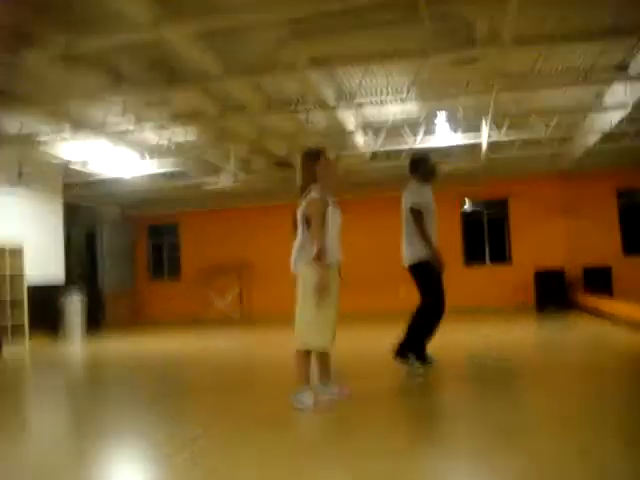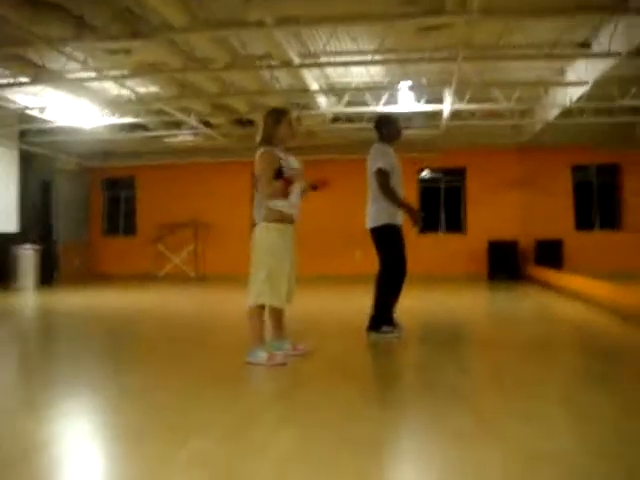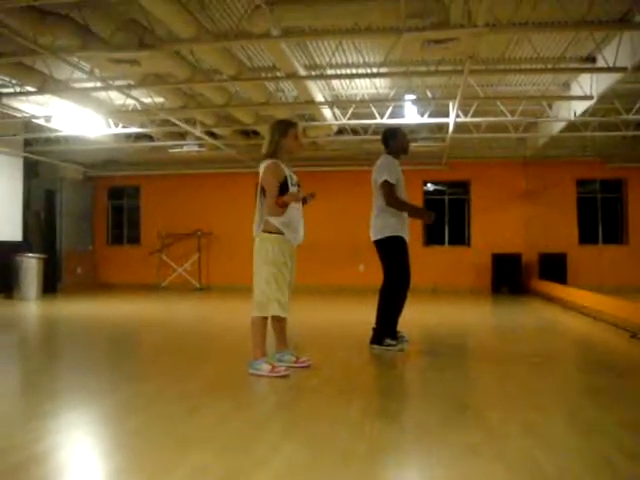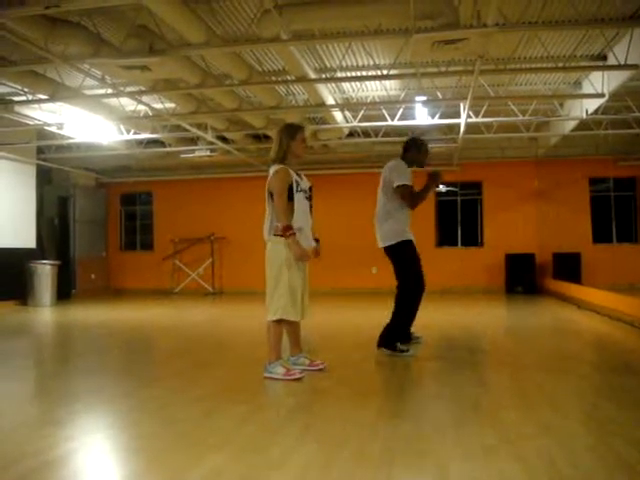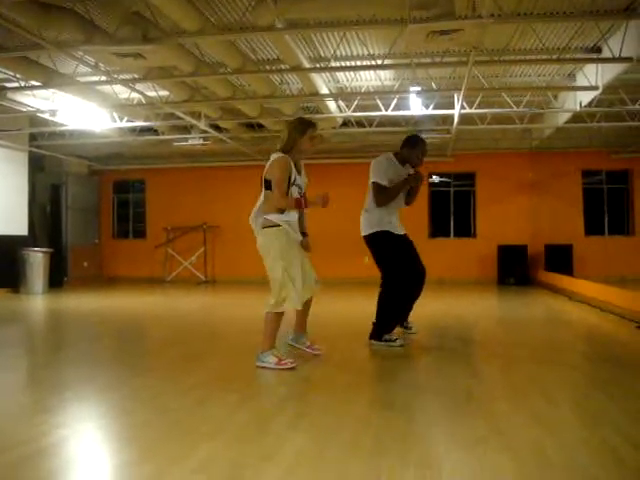
dt=1s
person 1, frame 1
left shoulder: (322, 198)
right shoulder: (316, 199)
right elbow: (316, 238)
left wrist: (333, 271)
right wrist: (322, 273)
left hip: (326, 271)
right hip: (316, 271)
left knee: (323, 330)
right knee: (310, 329)
left ankle: (325, 383)
right ankle: (303, 390)
person 1, frame 2
left shoulder: (283, 157)
right shoulder: (266, 154)
right elbow: (268, 190)
left wrist: (311, 186)
right wrist: (295, 178)
left hip: (286, 229)
right hip: (270, 229)
left knee: (280, 287)
right knee: (263, 286)
left ankle: (280, 340)
right ankle: (257, 349)
person 1, frame 3
left shoulder: (284, 169)
right shoulder: (272, 167)
right elbow: (271, 205)
left wrist: (303, 200)
right wrist: (286, 200)
left hip: (285, 241)
right hip: (271, 240)
left knee: (280, 299)
right knee: (266, 298)
left ankle: (282, 352)
right ankle: (258, 359)
person 1, frame 4
left shoulder: (297, 175)
right shoulder: (280, 173)
right elbow: (281, 214)
left wrist: (312, 241)
right wrist: (293, 243)
left hip: (298, 245)
right hip: (284, 245)
left knee: (295, 303)
right knee: (281, 302)
left ankle: (296, 355)
right ankle: (273, 363)
person 1, frame 5
left shoulder: (298, 165)
right shoulder: (281, 161)
right elbow: (280, 202)
left wrist: (303, 234)
right wrist: (312, 202)
left hip: (289, 233)
right hip: (274, 233)
left knee: (306, 286)
right knee: (284, 293)
left ankle: (299, 335)
right ankle: (266, 353)
person 2, frame 1
left shoulder: (423, 190)
right shoulder: (416, 190)
right elbow: (418, 222)
left wrist: (433, 252)
right wrist: (433, 251)
left hip: (426, 257)
right hip: (420, 256)
left knee: (435, 304)
right knee: (434, 303)
left ankle: (415, 350)
right ankle: (408, 348)
person 2, frame 2
left shoulder: (386, 152)
right shoulder: (381, 151)
right elbow: (384, 187)
left wrist: (406, 210)
right wrist: (408, 209)
left hip: (389, 220)
right hip: (384, 220)
left knee: (396, 269)
right knee: (391, 269)
left ankle: (384, 319)
right ankle: (378, 323)
person 2, frame 3
left shoulder: (391, 165)
right shoulder: (386, 164)
right elbow: (390, 199)
left wrist: (415, 212)
right wrist: (418, 212)
left hip: (394, 232)
right hip: (388, 232)
left knee: (400, 281)
right knee: (394, 282)
left ankle: (388, 331)
right ankle: (381, 336)
person 2, frame 4
left shoulder: (396, 168)
right shoulder: (398, 168)
right elbow: (412, 201)
left wrist: (429, 185)
right wrist: (431, 184)
left hip: (395, 236)
right hip: (397, 237)
left knee: (409, 285)
right knee: (414, 286)
left ankle: (402, 333)
right ankle: (389, 340)
person 2, frame 5
left shoulder: (406, 169)
right shoulder: (381, 164)
left elbow: (408, 201)
right elbow: (380, 200)
left wrist: (416, 185)
right wrist: (405, 182)
left hip: (394, 228)
right hip: (376, 228)
left knee: (416, 273)
right knee: (393, 278)
left ankle: (399, 316)
right ankle: (380, 332)
